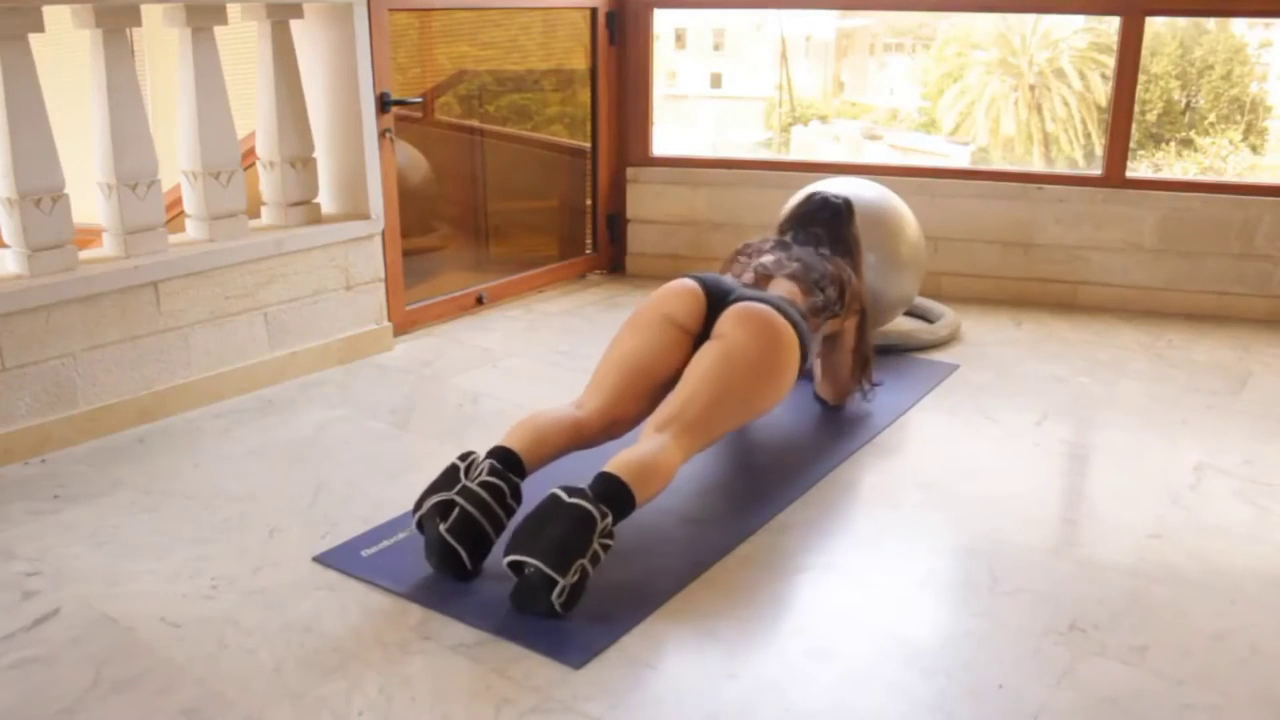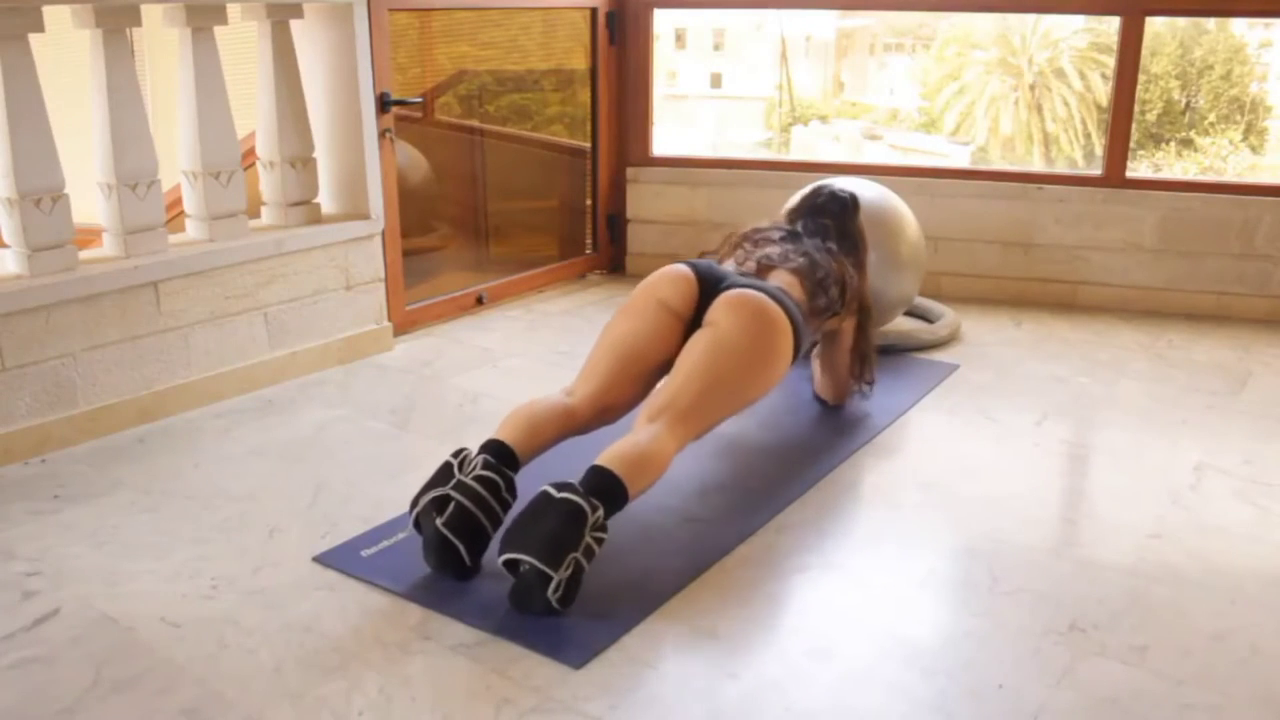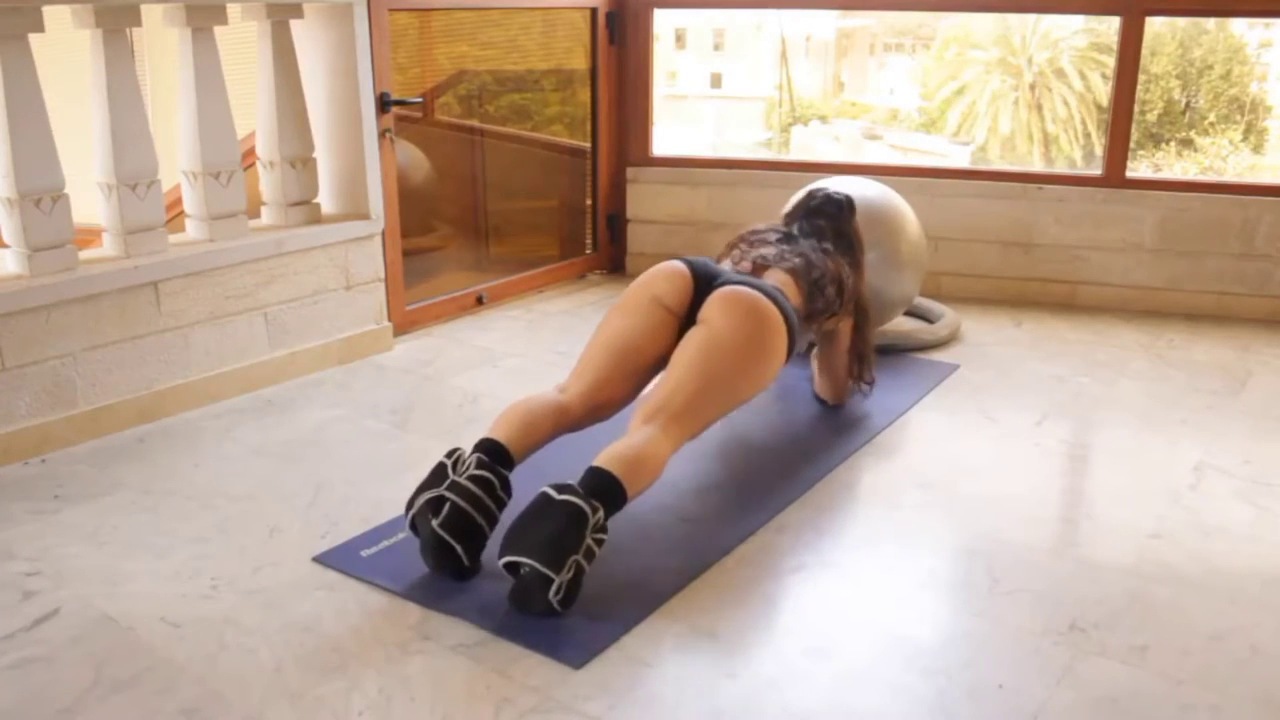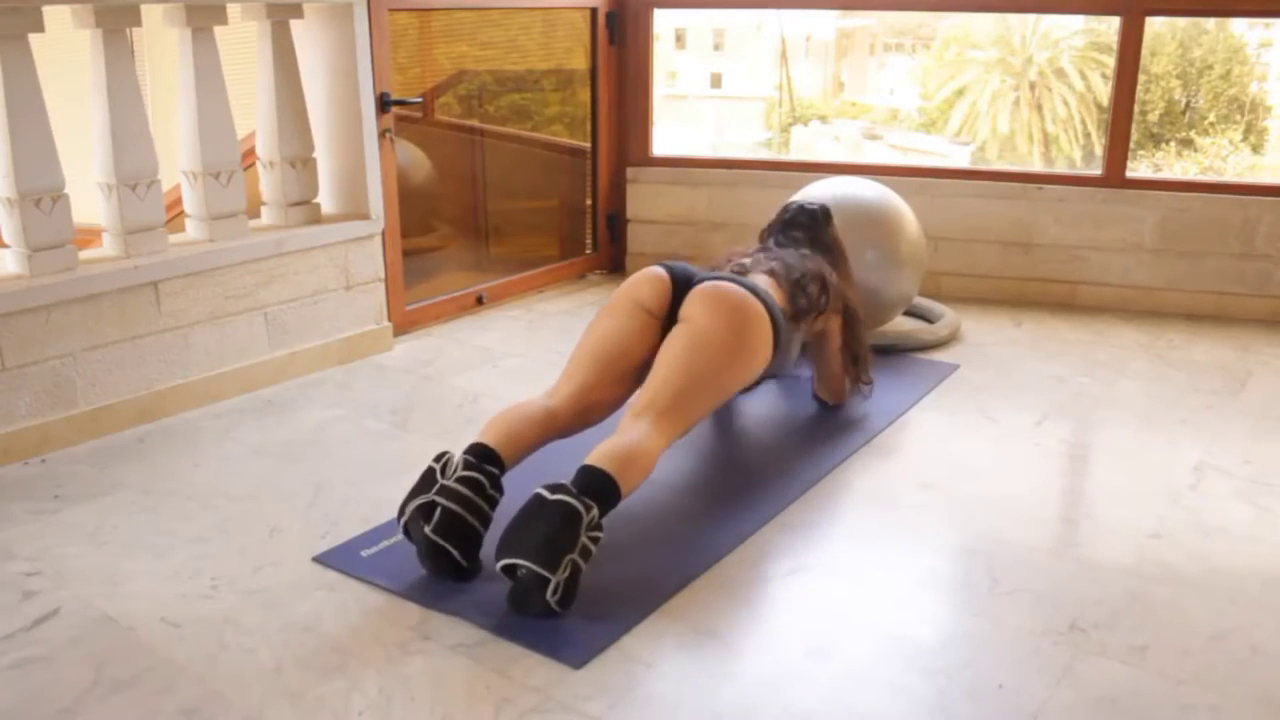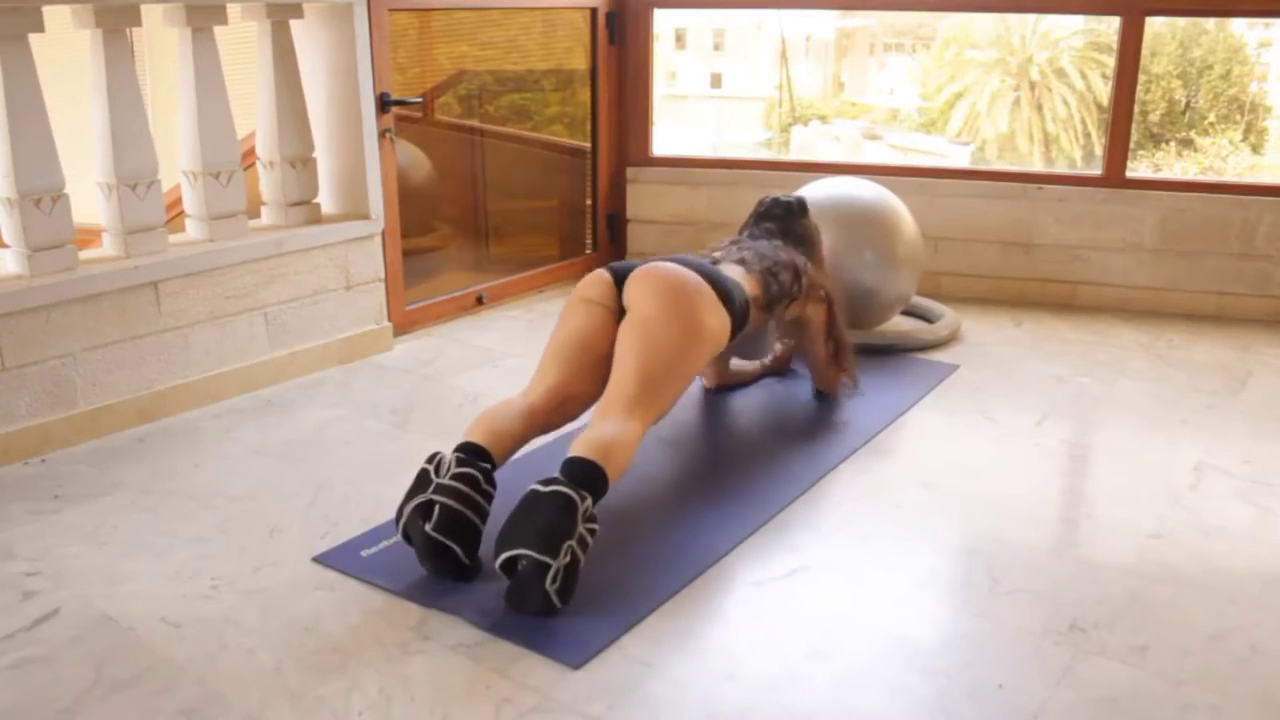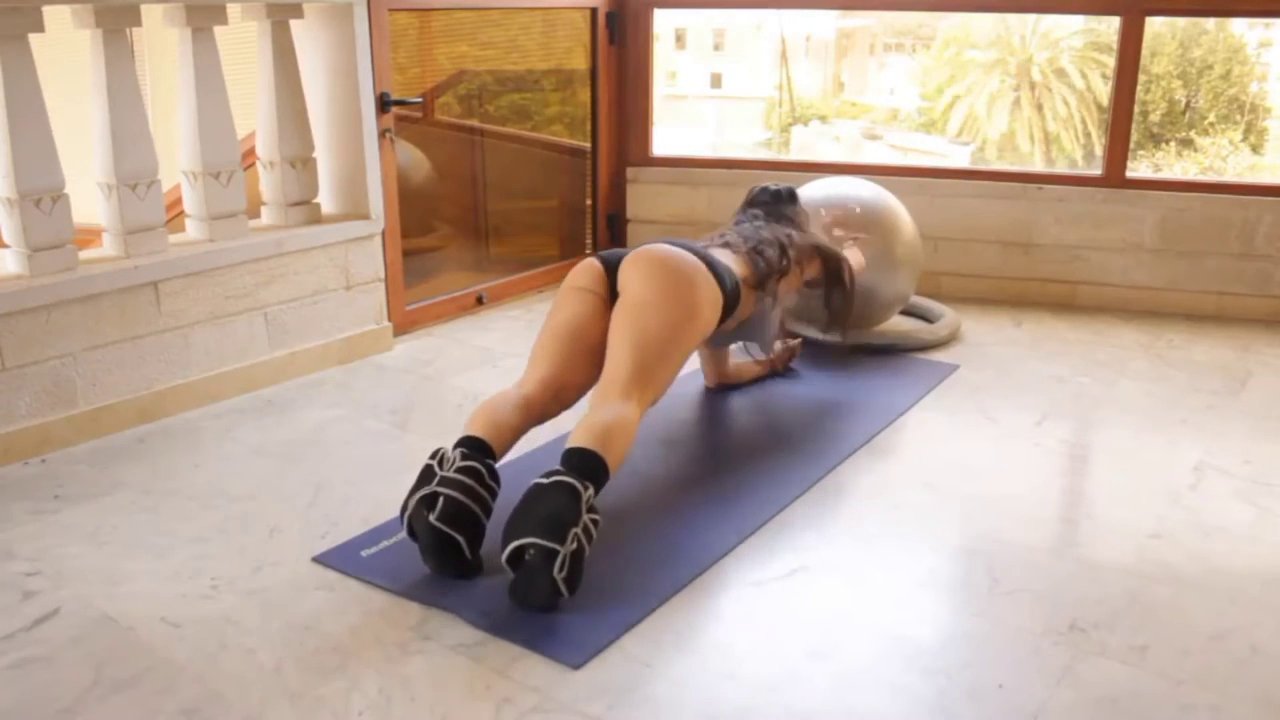
dt=0.2s
person 1, frame 1
left shoulder: (755, 249)
right shoulder: (844, 285)
right elbow: (836, 393)
right wrist: (817, 363)
left hip: (691, 291)
right hip: (767, 328)
left knee: (589, 415)
right knee: (668, 438)
left ankle: (492, 475)
right ankle: (589, 511)
person 1, frame 2
left shoulder: (761, 234)
right shoulder: (843, 280)
right elbow: (834, 393)
right wrist: (817, 361)
left hip: (684, 278)
right hip: (759, 315)
left knee: (580, 402)
right knee: (663, 427)
left ankle: (484, 472)
right ankle: (582, 507)
person 1, frame 3
left shoulder: (758, 237)
right shoulder: (838, 282)
right elbow: (834, 392)
right wrist: (818, 361)
left hip: (679, 274)
right hip: (752, 313)
left knee: (574, 399)
right knee: (658, 428)
left ankle: (478, 472)
right ankle: (580, 507)
person 1, frame 4
left shoulder: (743, 259)
right shoulder: (824, 287)
left elbow: (713, 367)
right elbow: (833, 393)
left wrist: (765, 363)
left hip: (659, 281)
right hip: (731, 308)
left knee: (562, 405)
right knee: (648, 425)
left ankle: (470, 473)
right ankle: (574, 507)
person 1, frame 5
left shoulder: (721, 257)
right shoulder: (802, 278)
left elbow: (714, 374)
right elbow: (829, 382)
left wrist: (767, 363)
left hip: (610, 278)
right hip: (679, 290)
left knee: (539, 404)
right knee: (623, 415)
left ankle: (461, 473)
right ankle: (566, 500)
person 1, frame 6
left shoulder: (718, 247)
right shoulder: (795, 251)
left elbow: (715, 374)
right elbow: (846, 269)
left wrist: (766, 364)
right wrist: (847, 254)
left hip: (601, 268)
right hip: (671, 273)
left knee: (534, 393)
right knee: (621, 401)
left ankle: (463, 467)
right ankle: (567, 492)
